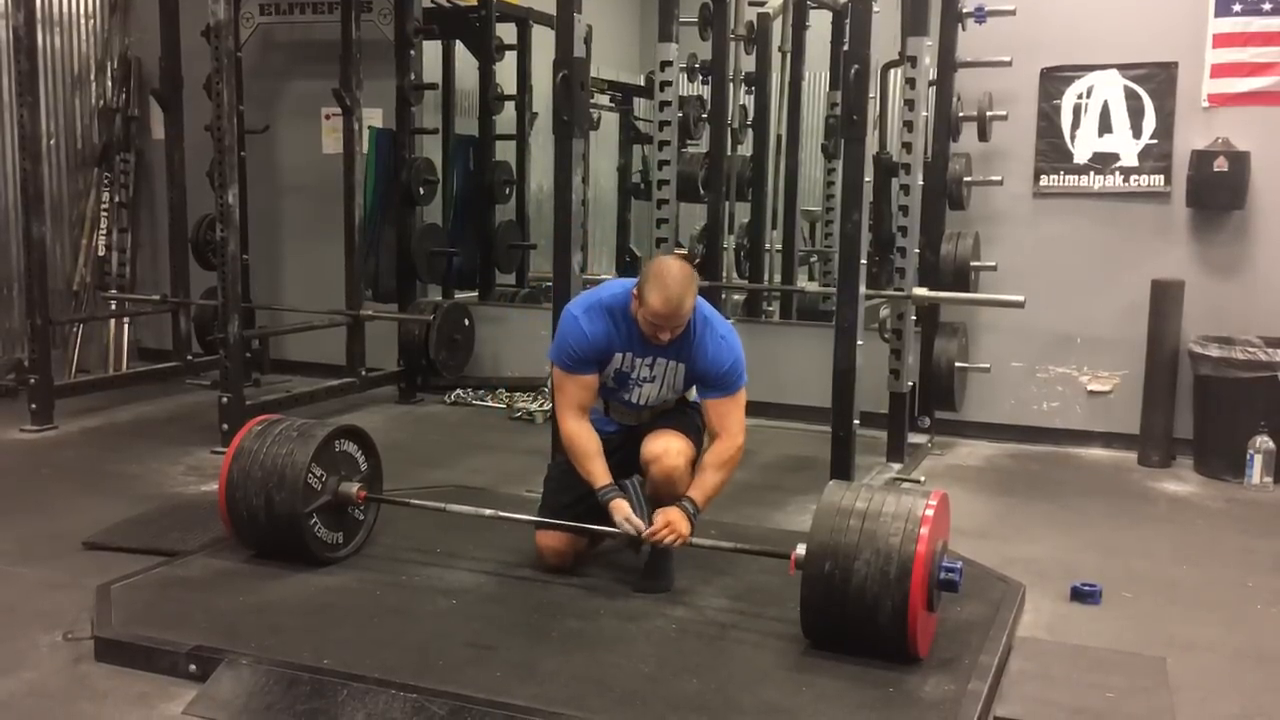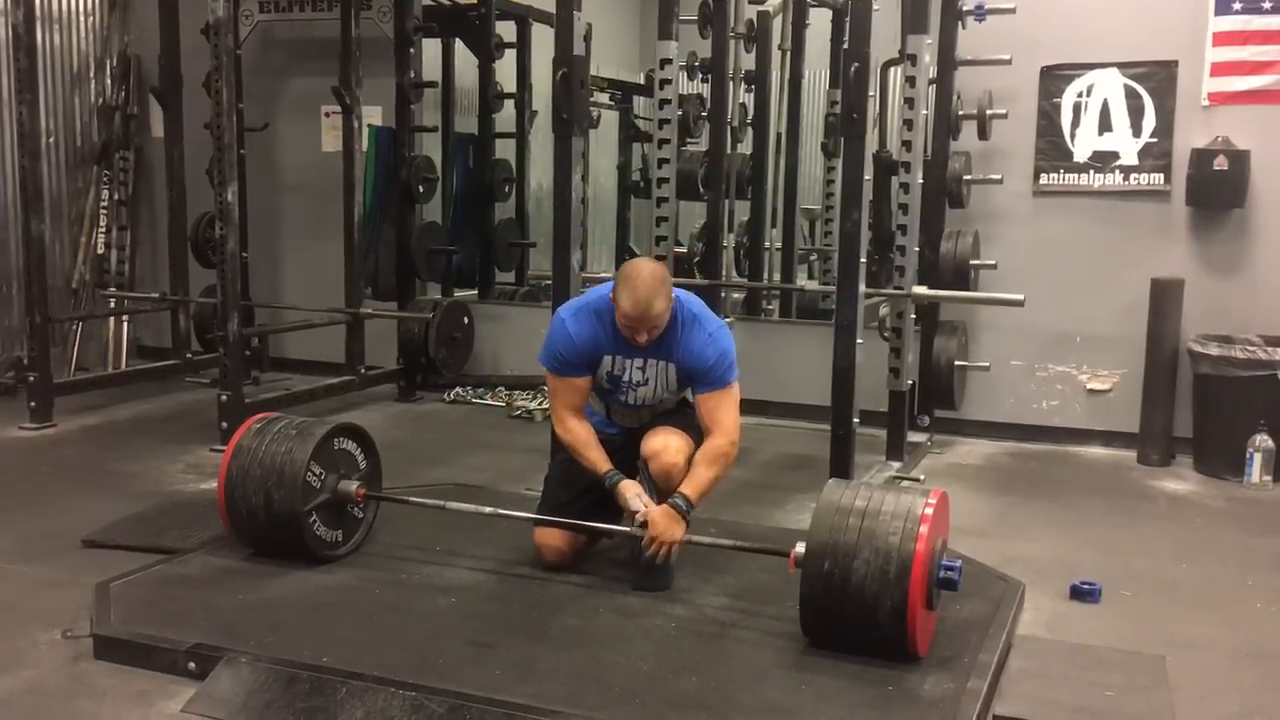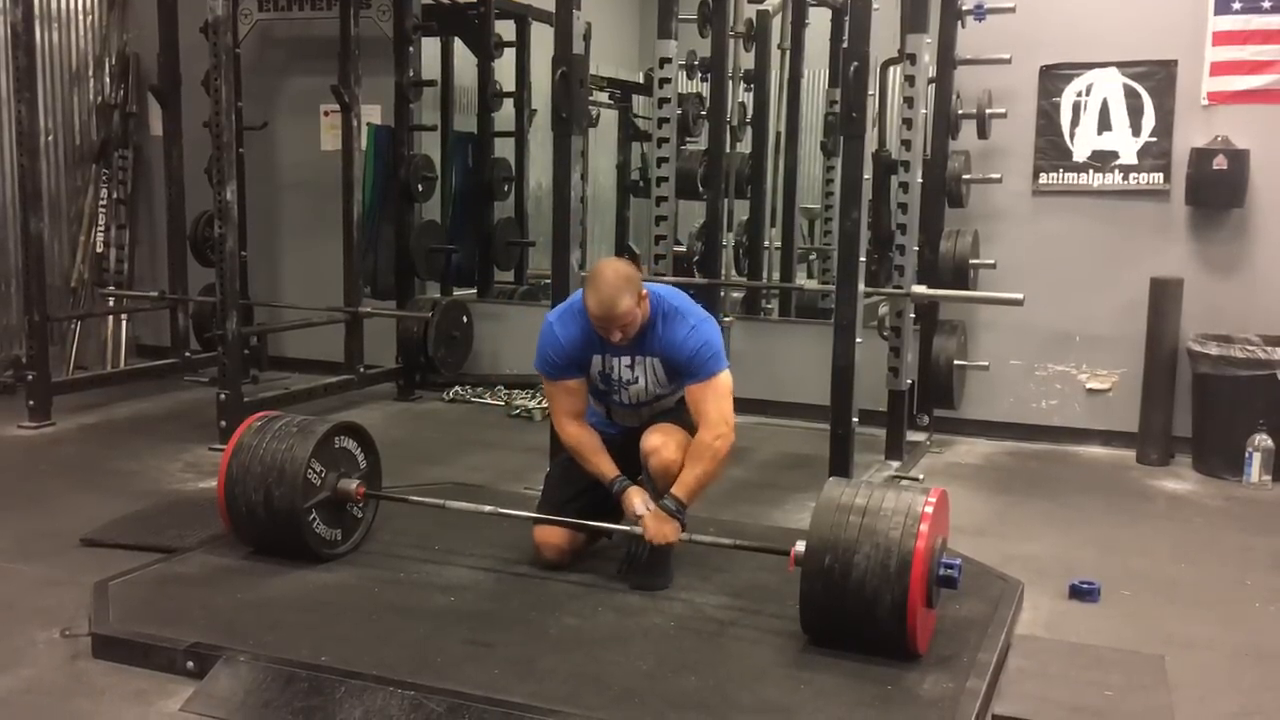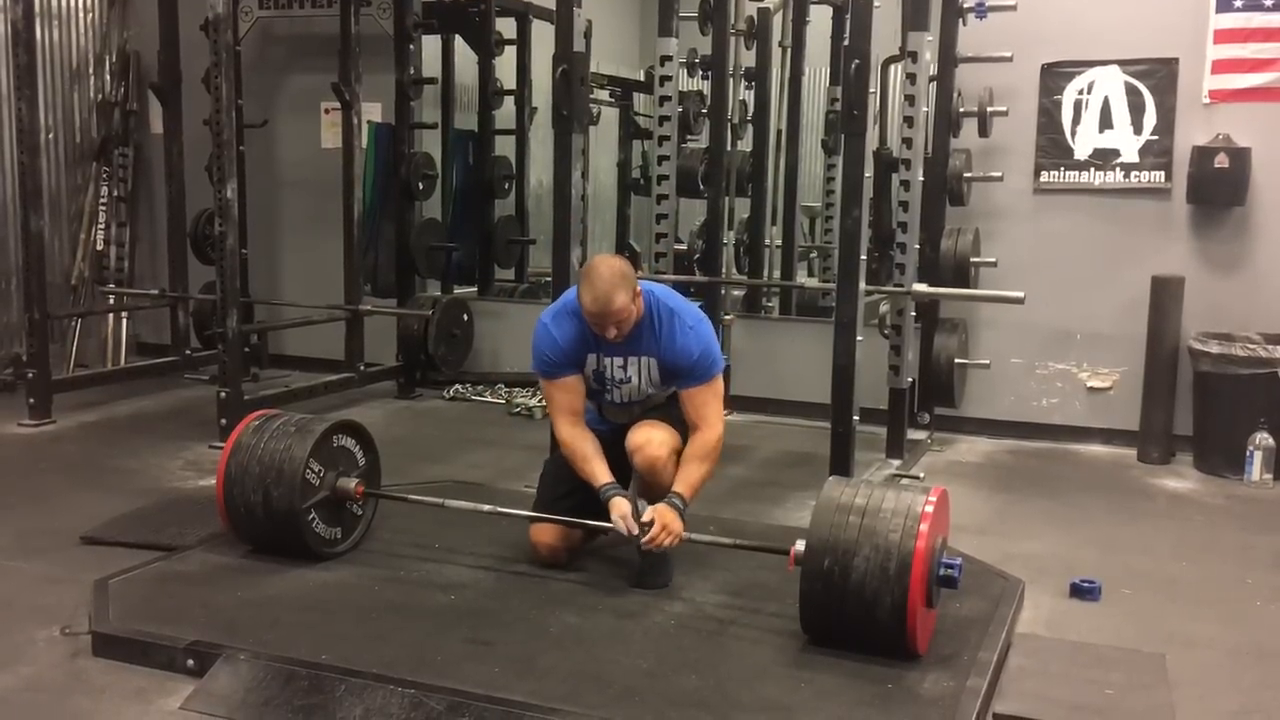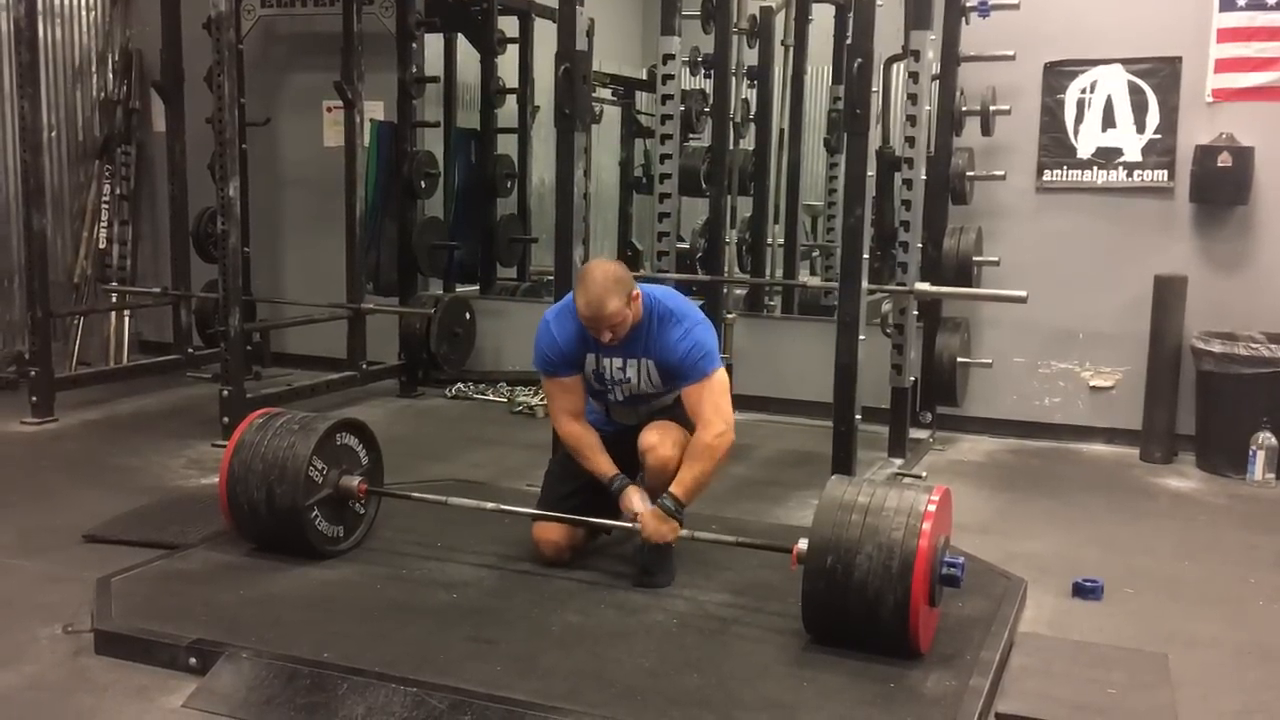
dt=0.5s
person 1, frame 1
left shoulder: (718, 341)
right shoulder: (584, 318)
left elbow: (729, 438)
right elbow: (573, 417)
left wrist: (688, 507)
right wrist: (609, 496)
left hip: (668, 417)
right hip: (601, 422)
left knee: (666, 459)
right knee: (554, 552)
left ankle: (660, 546)
person 1, frame 2
left shoulder: (707, 336)
right shoulder: (573, 324)
left elbow: (724, 436)
right elbow: (567, 418)
left wrist: (679, 507)
right wrist: (615, 482)
left hip: (667, 420)
right hip: (601, 427)
left knee: (664, 455)
right knee: (552, 549)
left ankle: (658, 547)
right ankle: (612, 514)
person 1, frame 3
left shoulder: (692, 328)
right shoulder: (561, 328)
left elbow: (718, 432)
right elbow: (570, 422)
left wrist: (672, 508)
right wrist: (621, 487)
left hip: (669, 417)
right hip: (604, 428)
left knee: (662, 451)
right knee: (552, 548)
left ankle: (658, 545)
right ankle: (610, 514)
person 1, frame 4
left shoulder: (686, 328)
right shoulder: (555, 328)
left elbow: (707, 431)
right elbow: (570, 424)
left wrist: (675, 504)
right wrist: (611, 493)
left hip: (664, 412)
right hip: (598, 424)
left knee: (648, 449)
right knee: (548, 545)
left ankle: (656, 543)
right ankle: (608, 516)
person 1, frame 5
left shoulder: (684, 327)
right shoulder: (556, 329)
left elbow: (717, 430)
right elbow: (569, 421)
left wrist: (669, 508)
right wrist: (620, 486)
left hip: (668, 414)
right hip: (604, 424)
left knee: (658, 449)
right knee: (551, 544)
left ankle: (657, 540)
right ankle: (609, 511)
